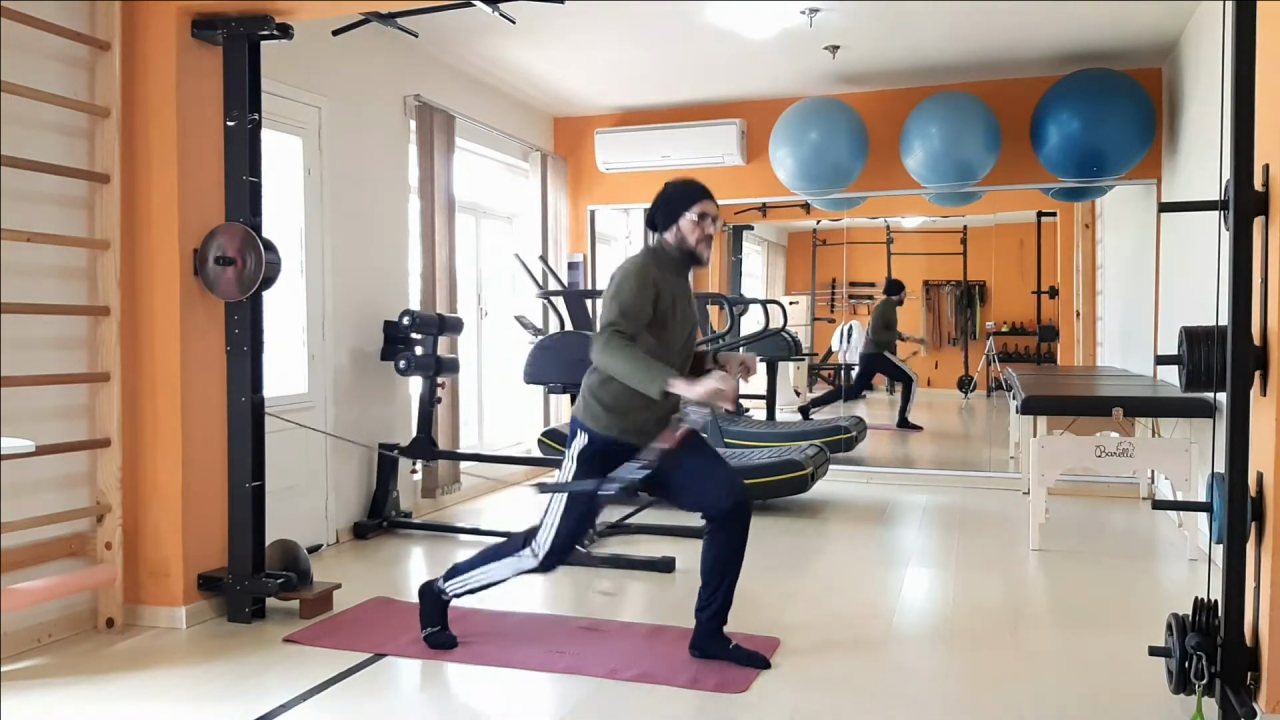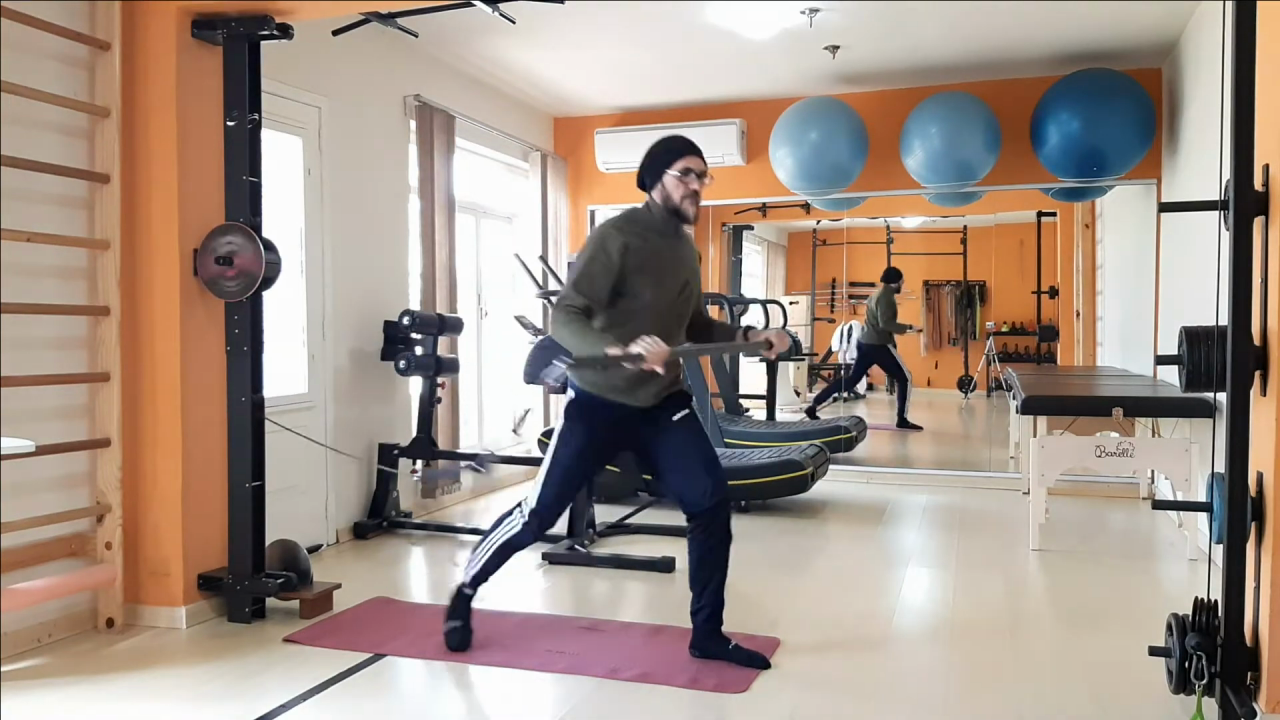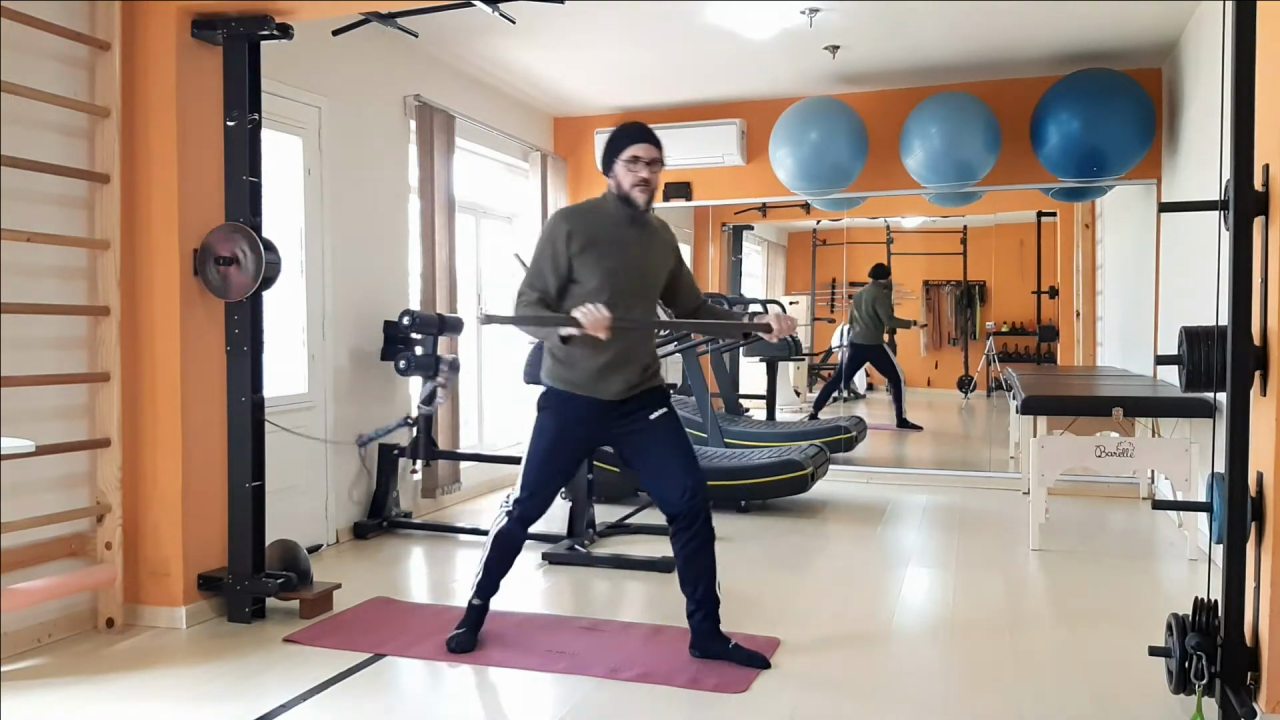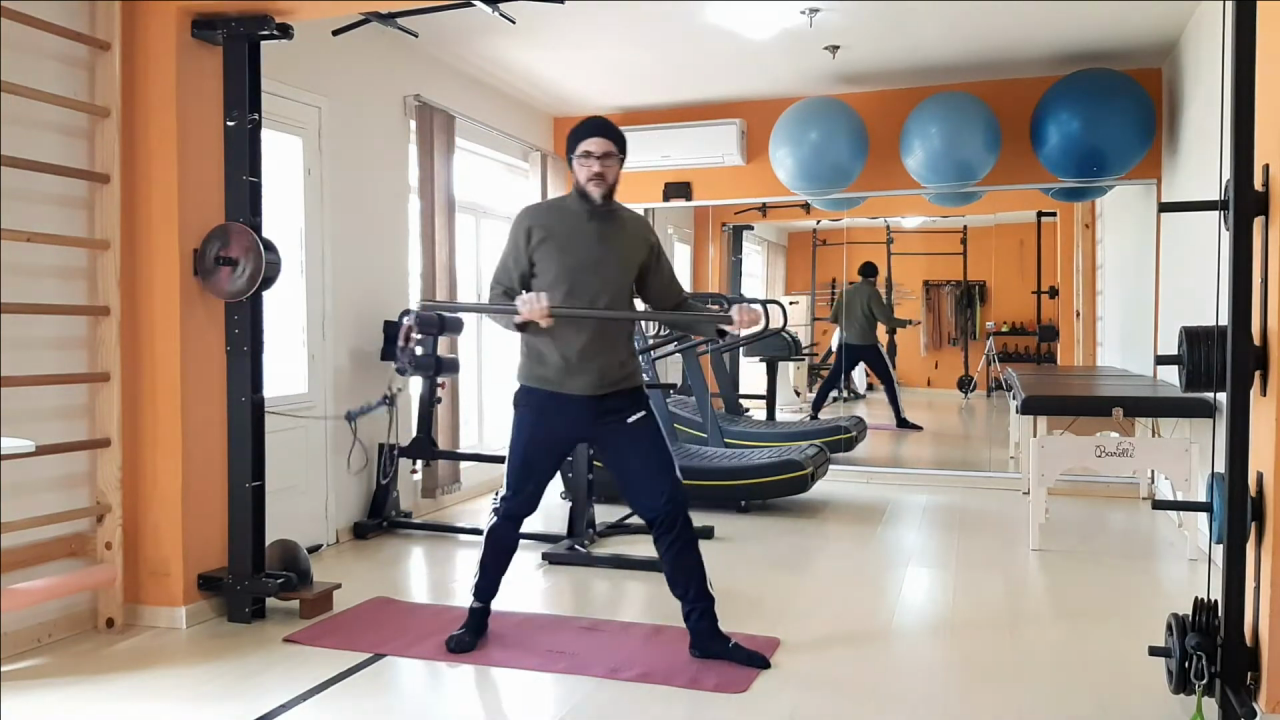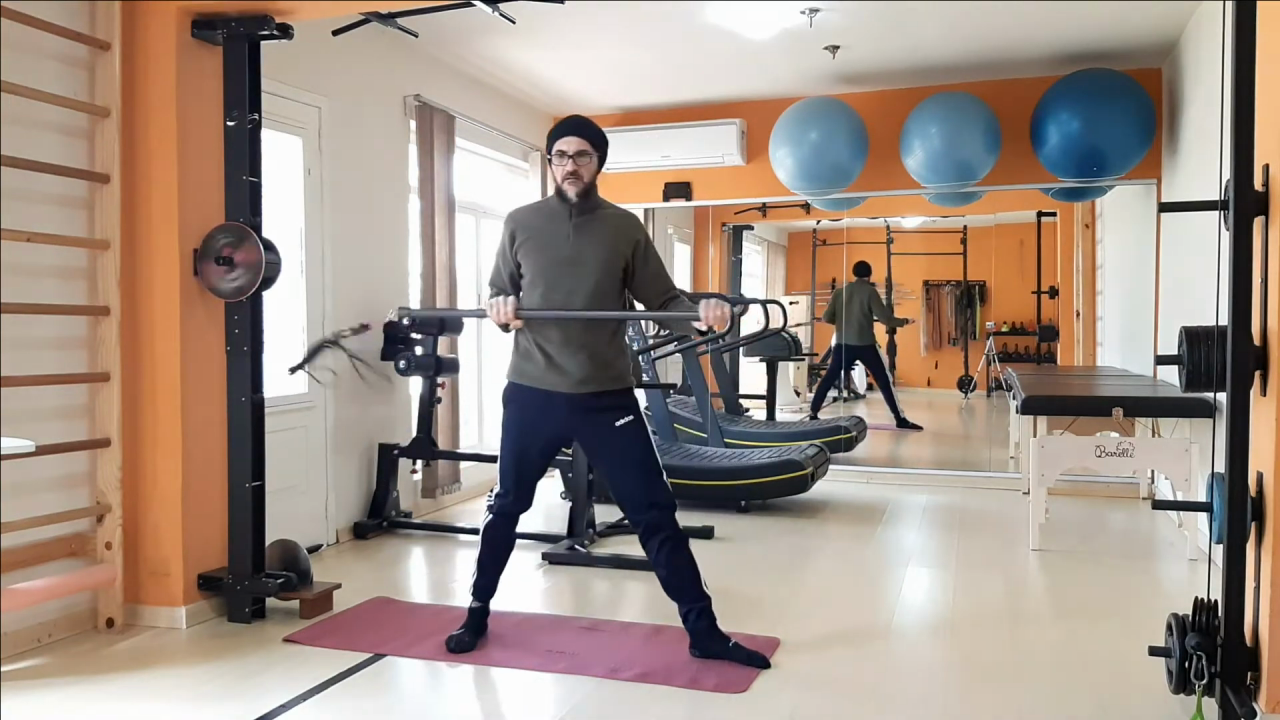
dt=0.2s
person 1, frame 1
left shoulder: (681, 279)
right shoulder: (640, 274)
right elbow: (609, 347)
left wrist: (717, 362)
right wrist: (685, 386)
left hip: (661, 429)
right hip: (603, 434)
left knee: (732, 503)
right knee: (547, 549)
left ankle: (709, 636)
right ankle: (438, 593)
person 1, frame 2
left shoulder: (685, 247)
right shoulder: (618, 235)
left elbow: (692, 327)
right elbow: (563, 319)
left wrist: (749, 336)
right wrist: (624, 348)
left hip: (662, 401)
right hip: (598, 401)
left knee: (711, 504)
right knee: (541, 510)
left ankle: (707, 636)
right ankle: (464, 595)
person 1, frame 3
left shoulder: (661, 237)
right shoulder: (569, 225)
left elbow: (692, 311)
right elbow: (526, 309)
left wrist: (754, 322)
right wrist: (571, 322)
left hip: (642, 397)
right hip: (571, 397)
left knee: (690, 506)
right knee: (524, 508)
left ankle: (707, 635)
right ankle: (477, 609)
person 1, frame 4
left shoulder: (637, 231)
right shoulder: (533, 222)
left elbow: (672, 306)
right elbow: (500, 298)
left wrist: (723, 318)
right wrist: (523, 310)
left hip: (620, 397)
right hip: (545, 394)
left knee: (669, 510)
right knee: (512, 507)
left ankle: (706, 634)
right ankle: (478, 613)
person 1, frame 5
left shoulder: (625, 228)
right shoulder: (520, 223)
left elbow: (662, 301)
right elbow: (499, 291)
left wrist: (700, 314)
right wrist: (499, 308)
left hip: (606, 396)
right hip: (532, 392)
left knee: (654, 513)
right knee: (506, 505)
left ankle: (705, 633)
right ankle: (478, 612)
